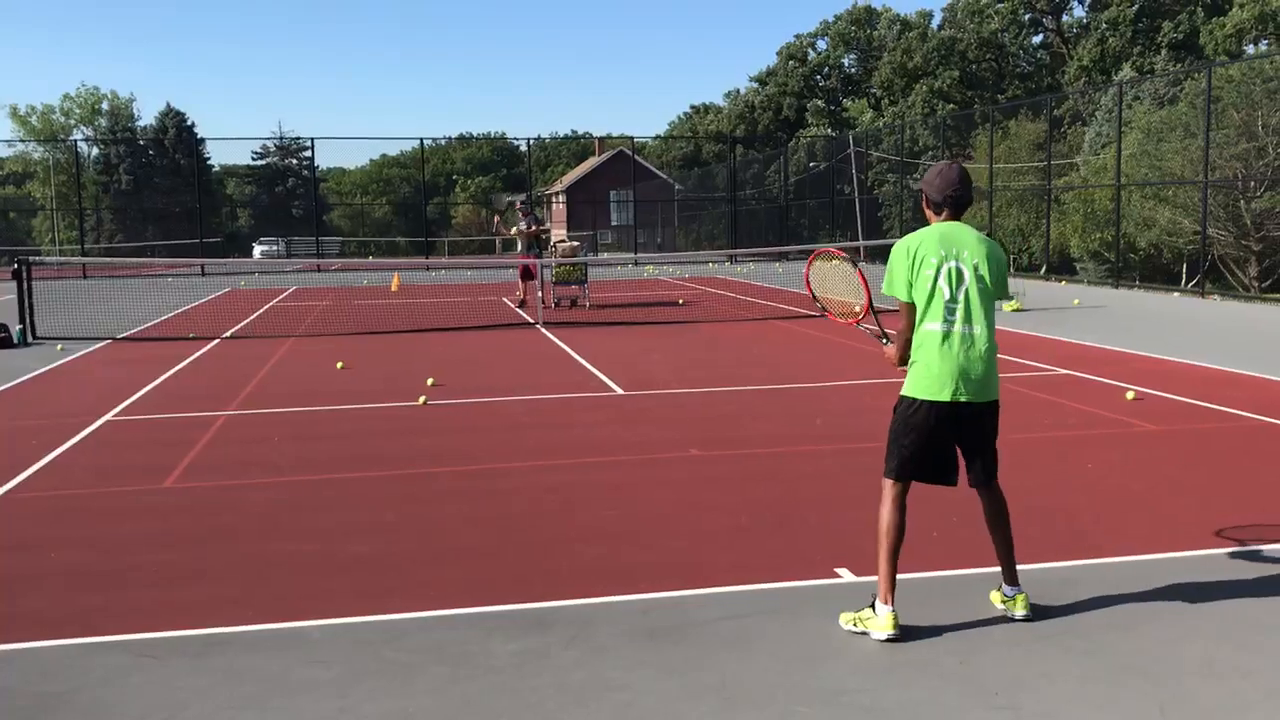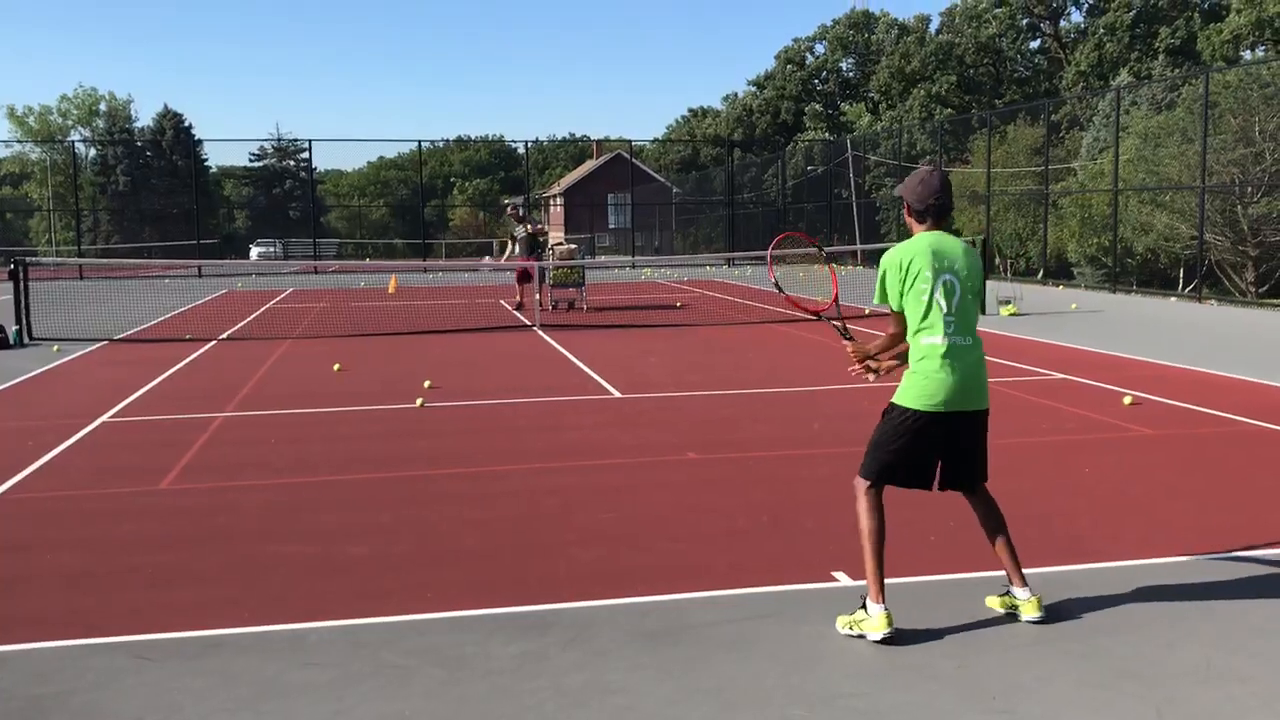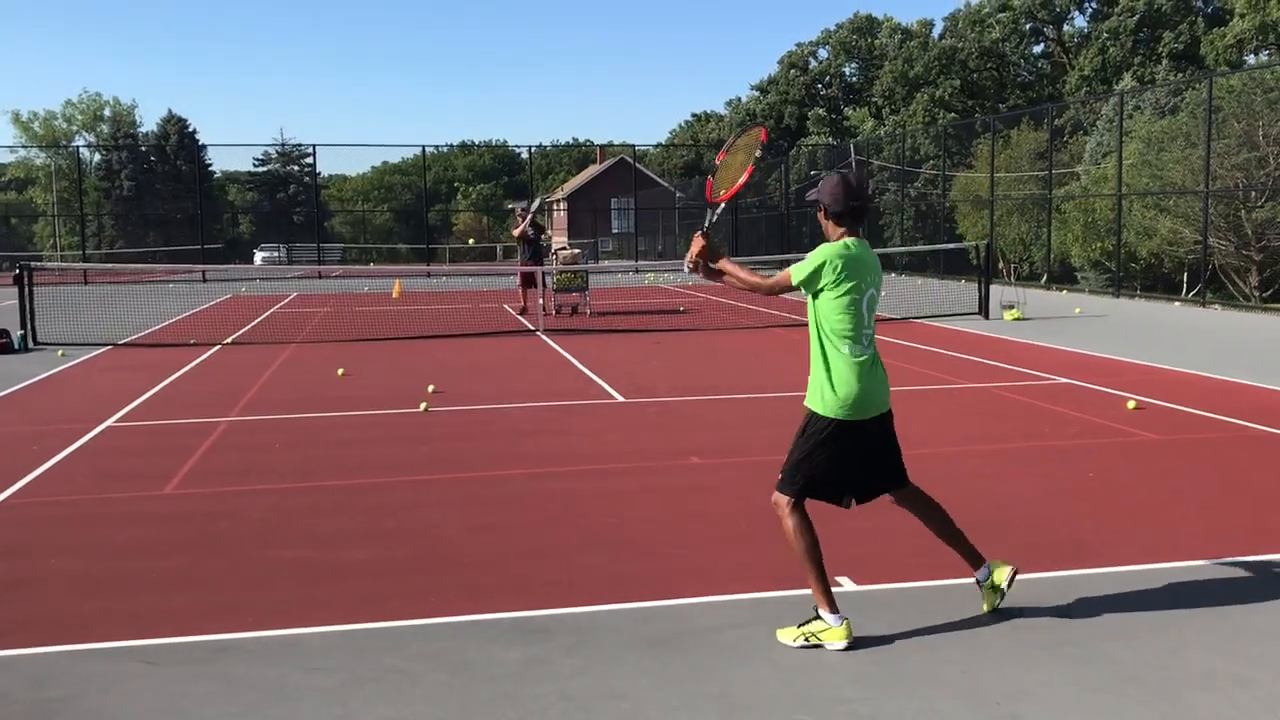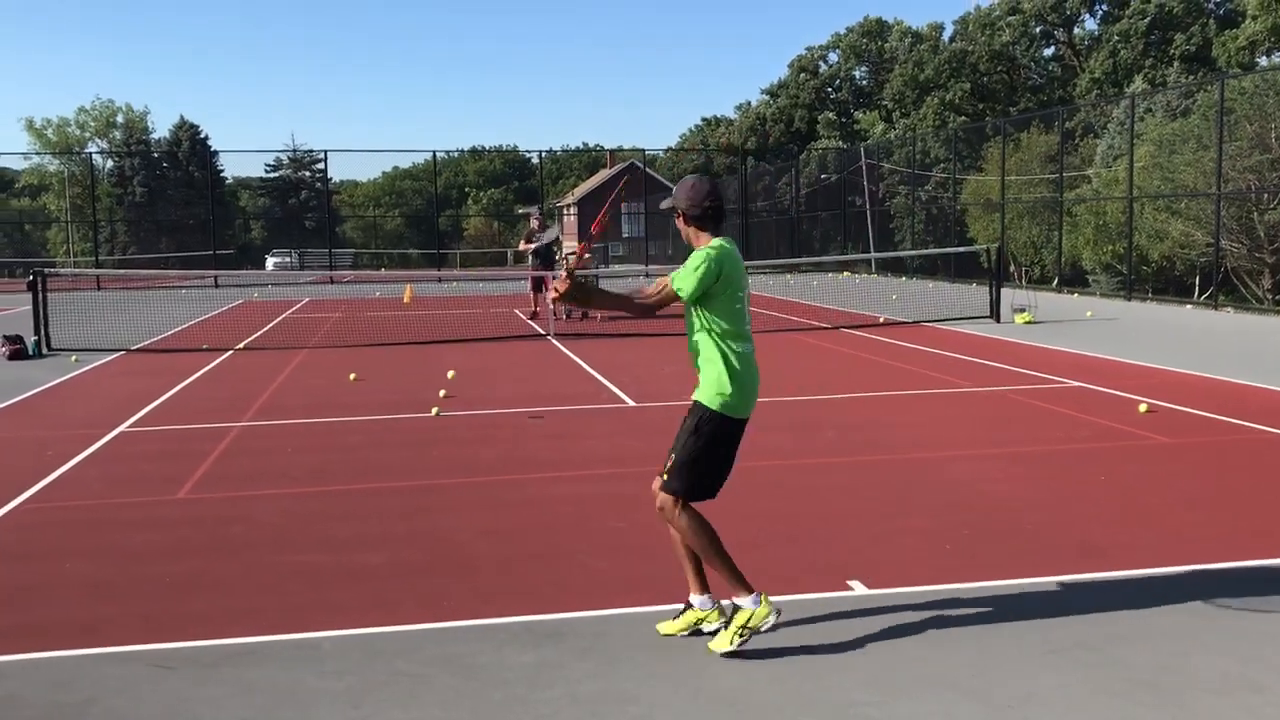
dt=0.4s
person 1, frame 1
left shoulder: (909, 245)
right shoulder: (990, 249)
left elbow: (906, 323)
right elbow: (977, 316)
left wrist: (899, 355)
left hip: (928, 384)
right hip: (980, 384)
left knee: (894, 486)
right knee: (986, 484)
left ankle: (883, 607)
right ankle: (1012, 591)
person 1, frame 2
left shoulder: (899, 256)
right shoulder: (970, 255)
left elbow: (900, 331)
left wrist: (865, 353)
right wrist: (886, 362)
left hip: (924, 393)
right hip: (972, 391)
left knee: (867, 486)
right knee: (973, 488)
left ankle: (875, 608)
right ankle: (1022, 593)
person 1, frame 3
left shoulder: (830, 256)
right shoulder: (867, 258)
left elbow: (770, 286)
right elbow: (787, 288)
left wrist: (717, 261)
right wrist: (723, 270)
left hip: (837, 404)
right hip: (872, 399)
left knee: (786, 501)
right knee: (903, 492)
left ankle: (830, 621)
right ankle: (988, 573)
person 1, frame 4
left shoulder: (710, 257)
right shoulder: (721, 254)
left elbow: (650, 305)
right elbow: (653, 296)
left wrist: (582, 295)
right wrist: (583, 291)
left hip: (722, 395)
right hip: (722, 392)
left knee: (671, 501)
right knee: (666, 491)
left ankle: (749, 601)
right ankle: (703, 605)
